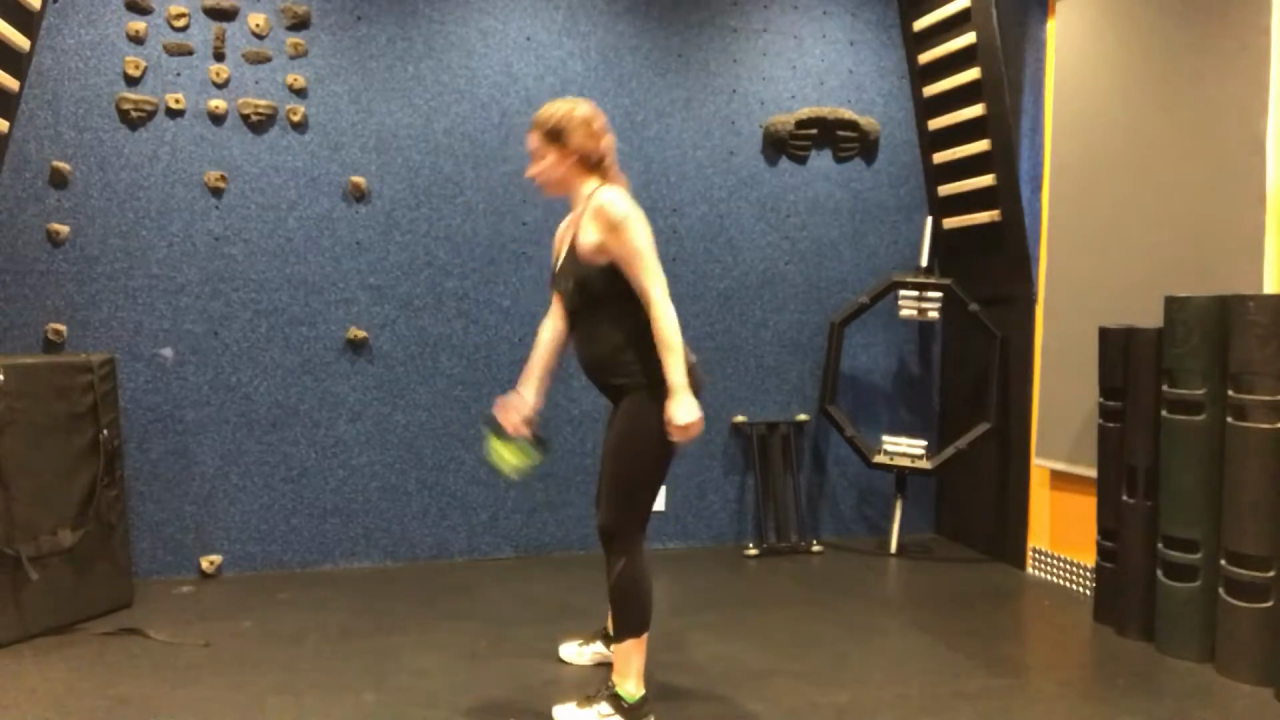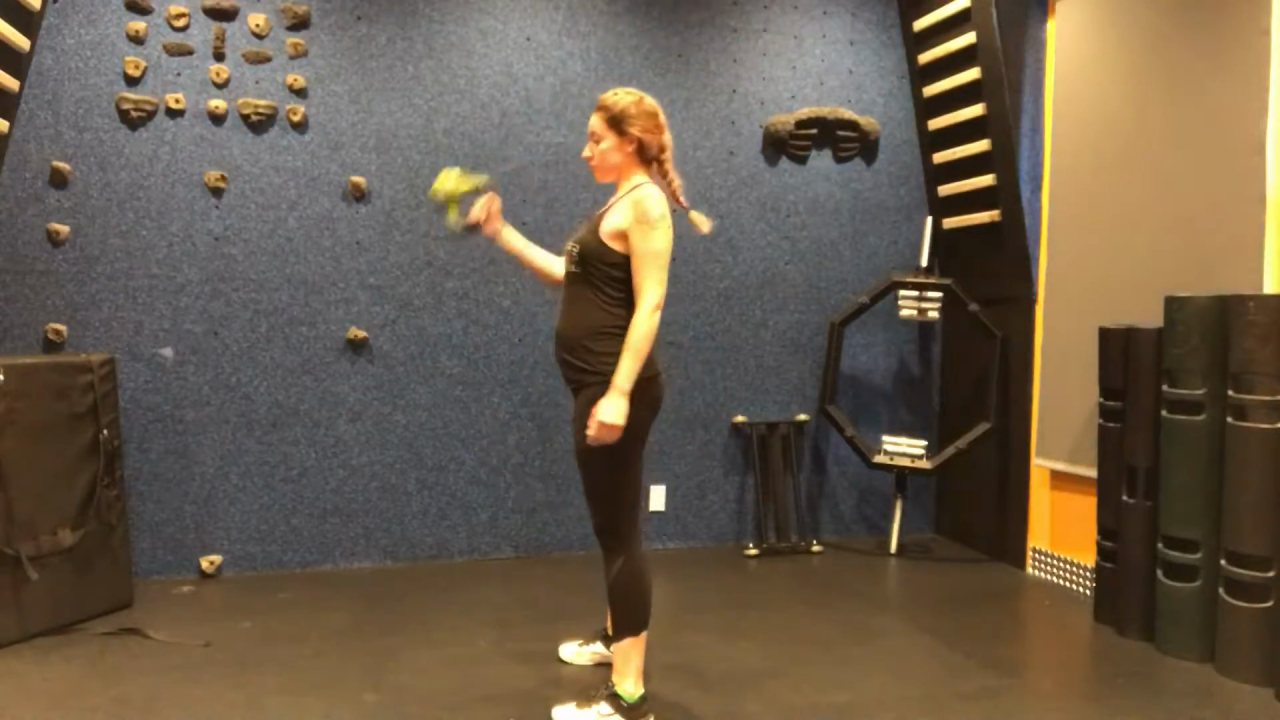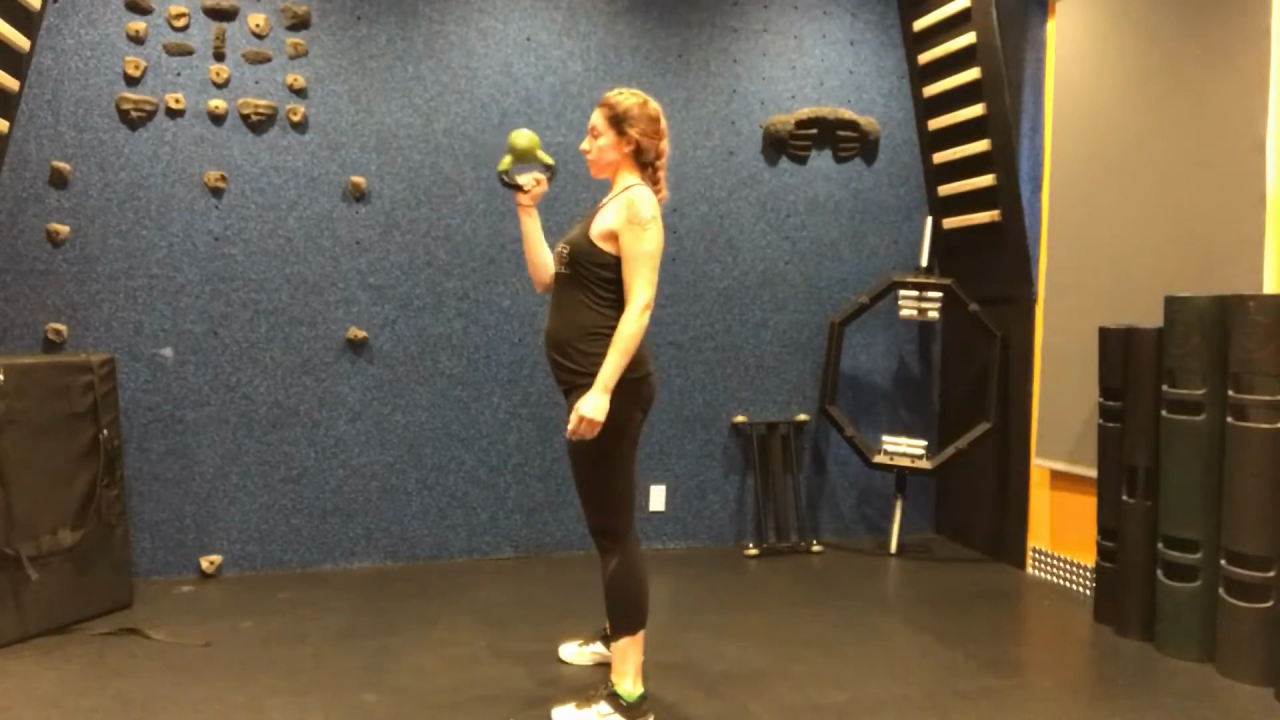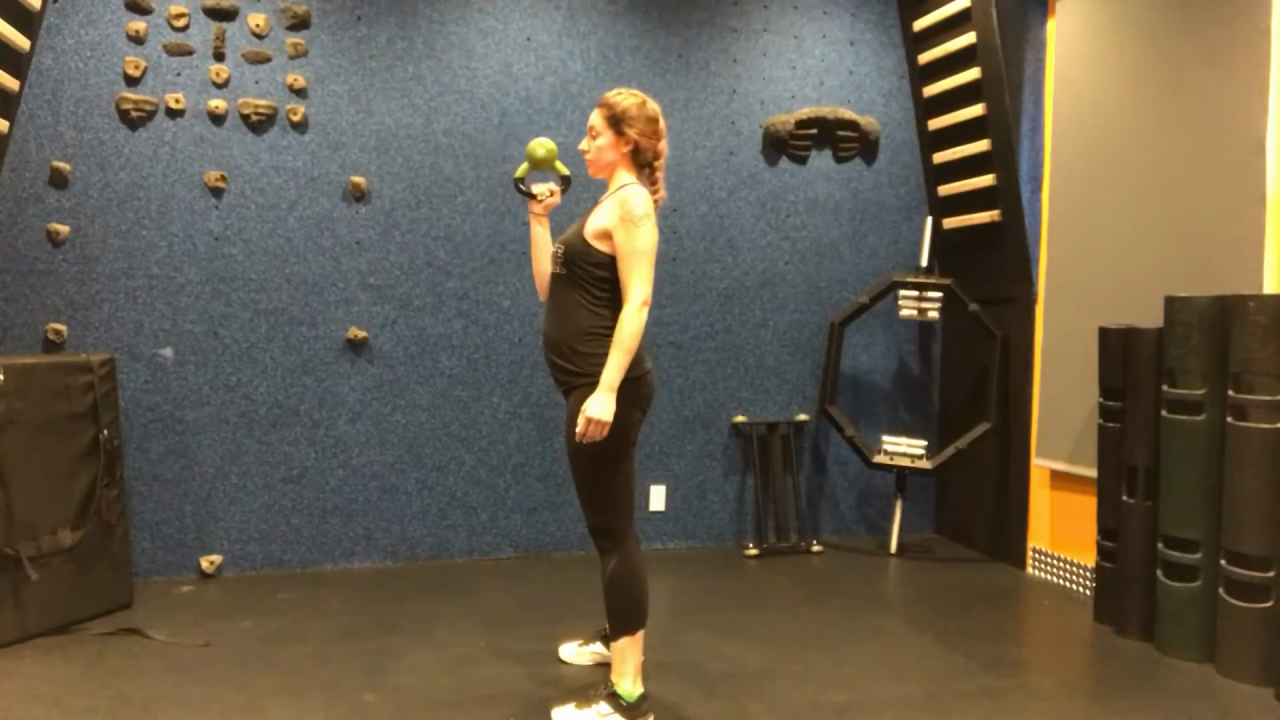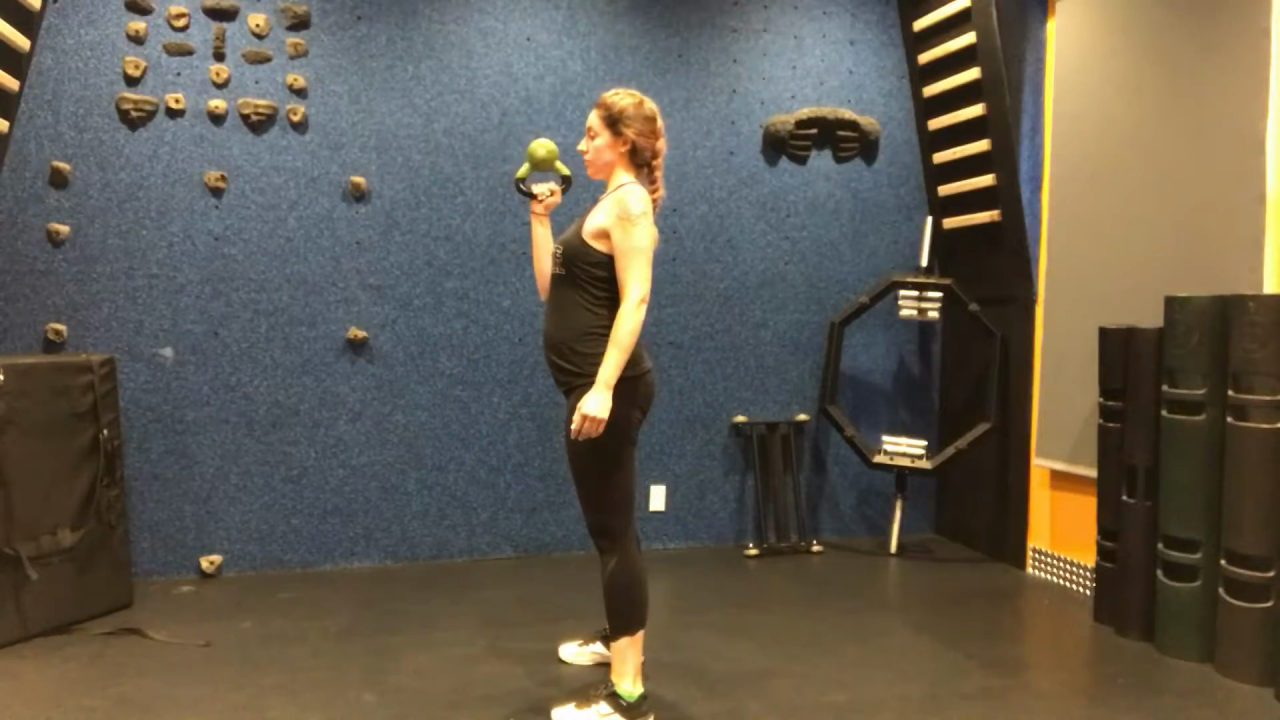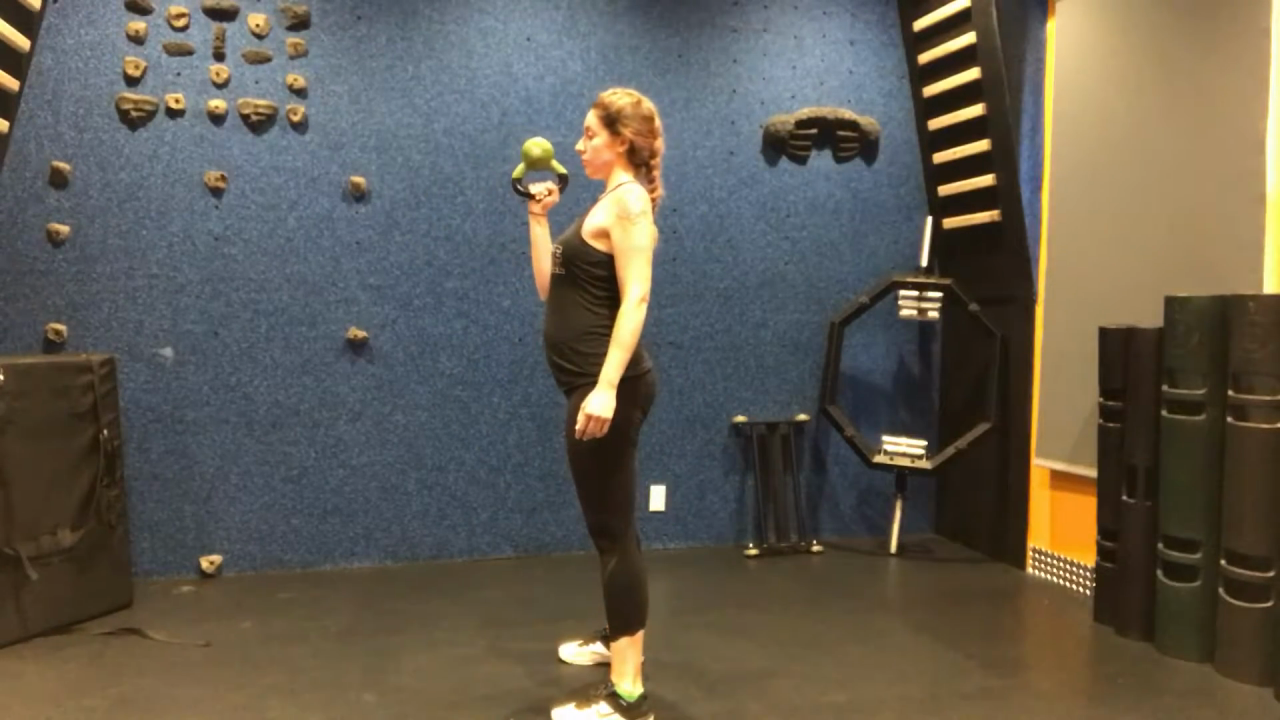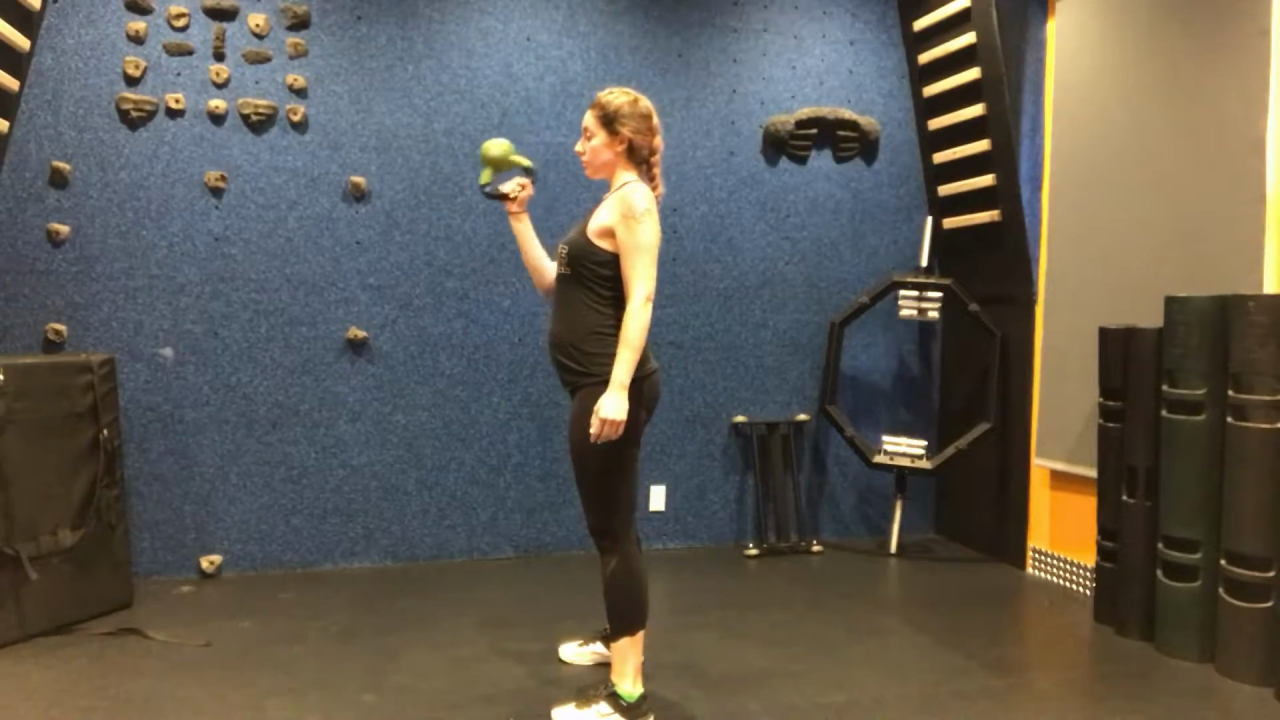
dt=0.3s
person 1, frame 1
left shoulder: (609, 210)
right shoulder: (569, 227)
left elbow: (658, 300)
right elbow: (561, 314)
left wrist: (682, 392)
right wrist: (528, 393)
left hip: (653, 391)
right hip: (632, 391)
left knee: (621, 527)
right knee: (615, 517)
right ankle: (619, 637)
person 1, frame 2
left shoulder: (645, 203)
right shoulder: (619, 203)
left elbow: (650, 307)
right elbow: (568, 271)
left wrist: (619, 394)
right wrist: (501, 232)
left hip: (618, 388)
right hip: (596, 383)
left knee: (617, 528)
right knee: (611, 522)
right ankle: (617, 635)
person 1, frame 3
left shoulder: (636, 203)
right shoulder: (610, 205)
left elbow: (640, 306)
right elbow: (547, 280)
left wrist: (602, 391)
right wrist: (527, 210)
left hip: (609, 387)
right hip: (591, 383)
left knee: (613, 529)
right knee: (607, 523)
right ankle: (618, 636)
person 1, frame 4
left shoulder: (630, 202)
right shoulder: (607, 203)
left elbow: (638, 304)
right elbow: (550, 288)
left wrist: (607, 391)
right wrist: (539, 219)
left hip: (607, 386)
right hip: (588, 383)
left knee: (612, 529)
right knee: (607, 523)
right ankle: (618, 634)
person 1, frame 5
left shoulder: (629, 201)
right shoulder: (605, 204)
left elbow: (634, 301)
right elbow: (550, 288)
left wrist: (603, 388)
right wrist: (540, 218)
left hip: (608, 387)
right hip: (590, 383)
left knee: (612, 529)
right knee: (608, 524)
right ankle: (618, 636)
person 1, frame 6
left shoulder: (628, 200)
right shoulder: (604, 204)
left elbow: (635, 300)
right elbow: (550, 288)
left wrist: (607, 388)
right wrist: (537, 217)
left hip: (609, 386)
right hip: (590, 384)
left knee: (612, 528)
right knee: (608, 522)
right ankle: (619, 635)
person 1, frame 7
left shoulder: (633, 201)
right shoulder: (611, 207)
left elbow: (639, 302)
right elbow: (552, 279)
left wrist: (616, 390)
right wrist: (519, 217)
left hip: (612, 388)
right hip: (594, 384)
left knee: (612, 528)
right knee: (609, 523)
right ankle: (621, 635)
